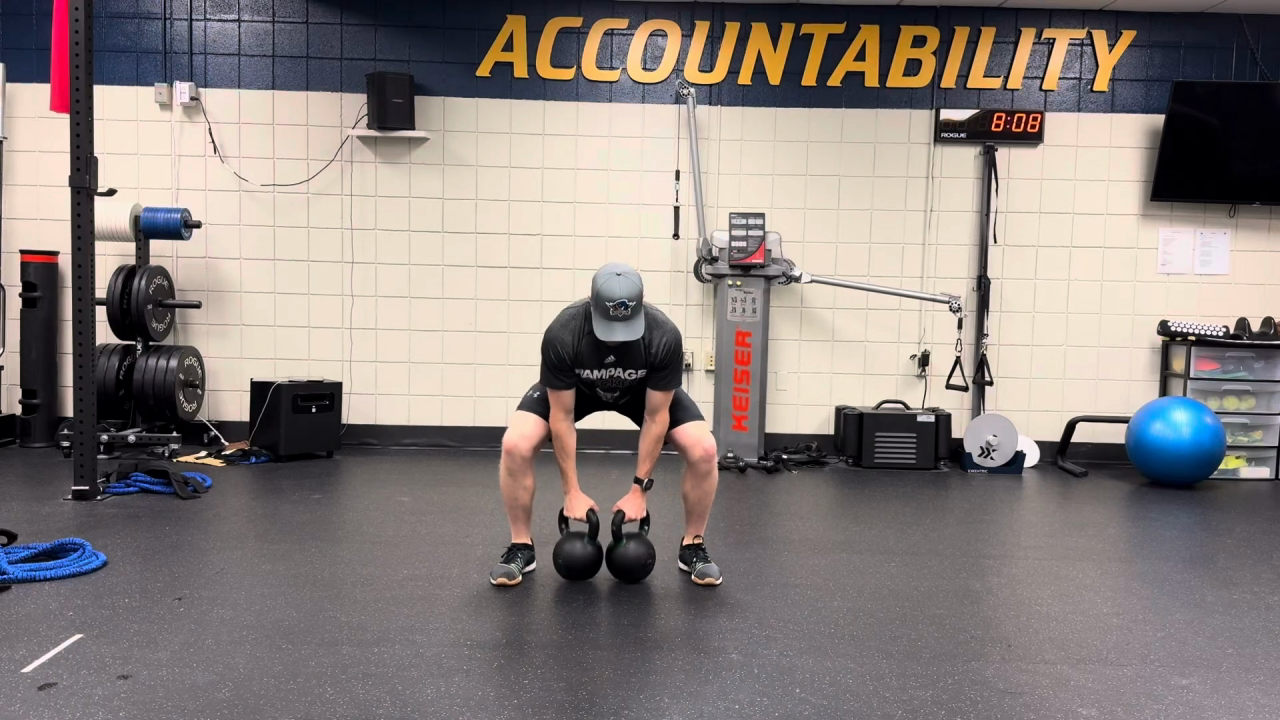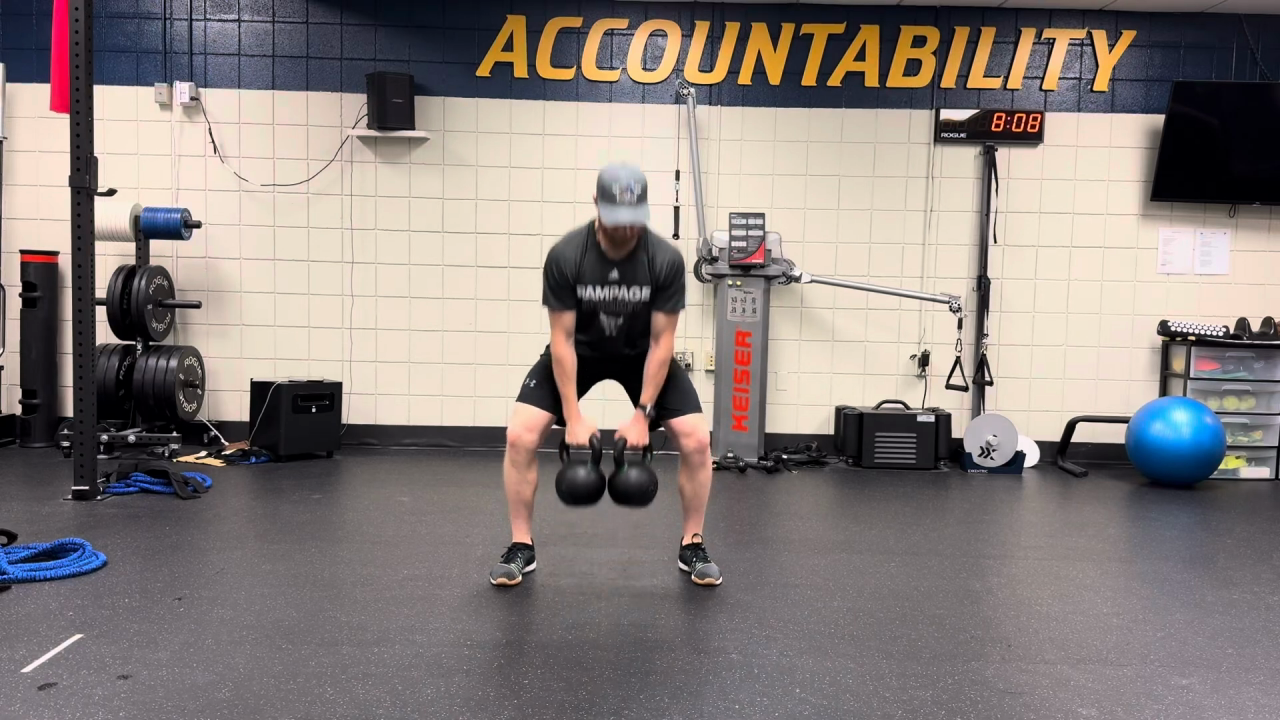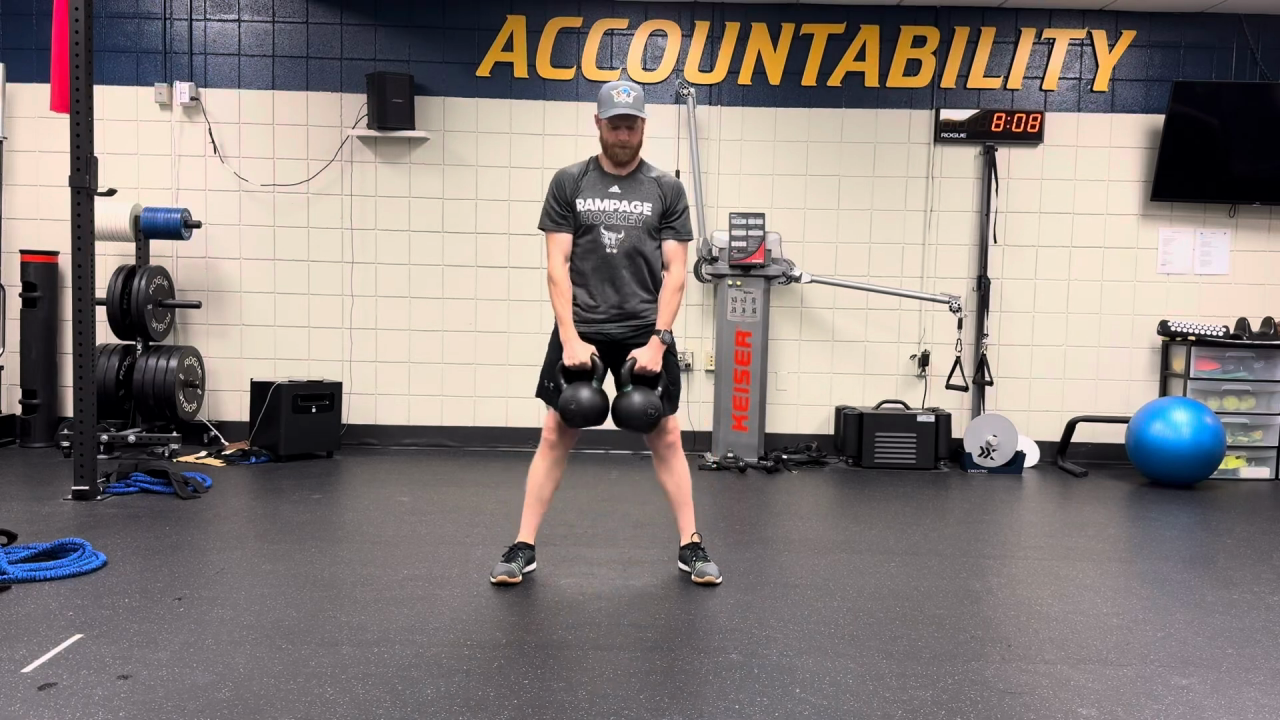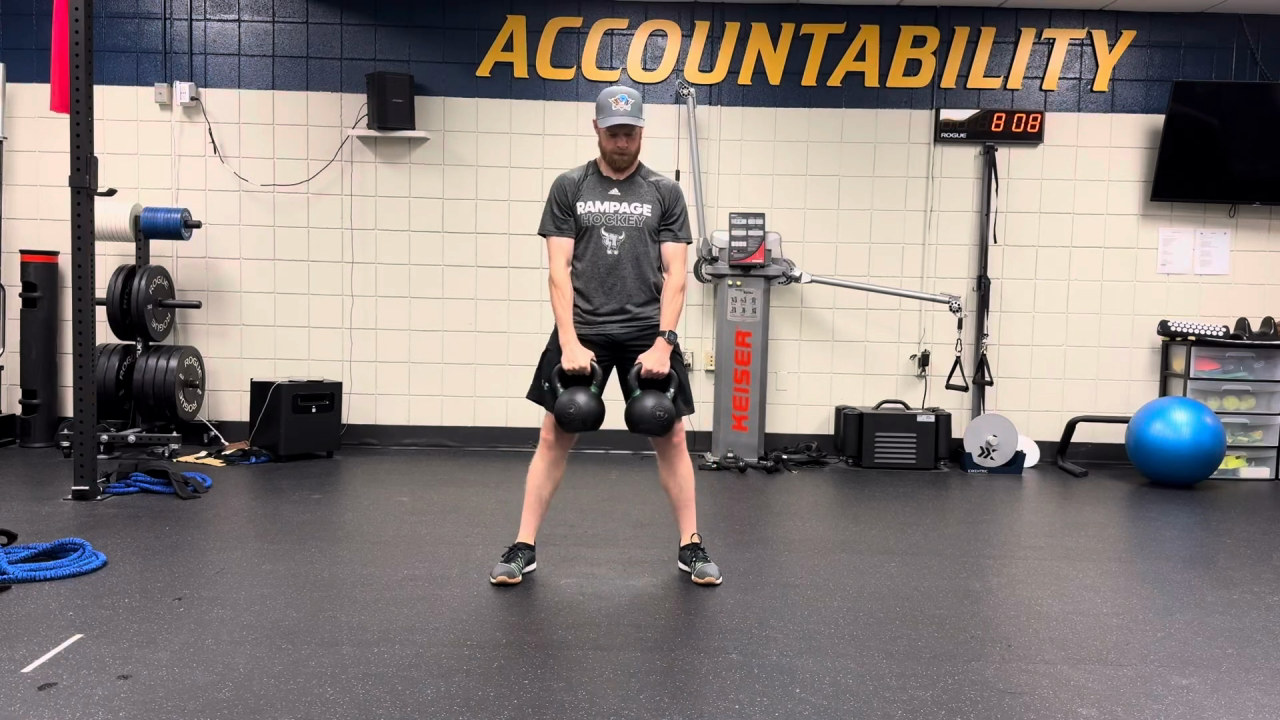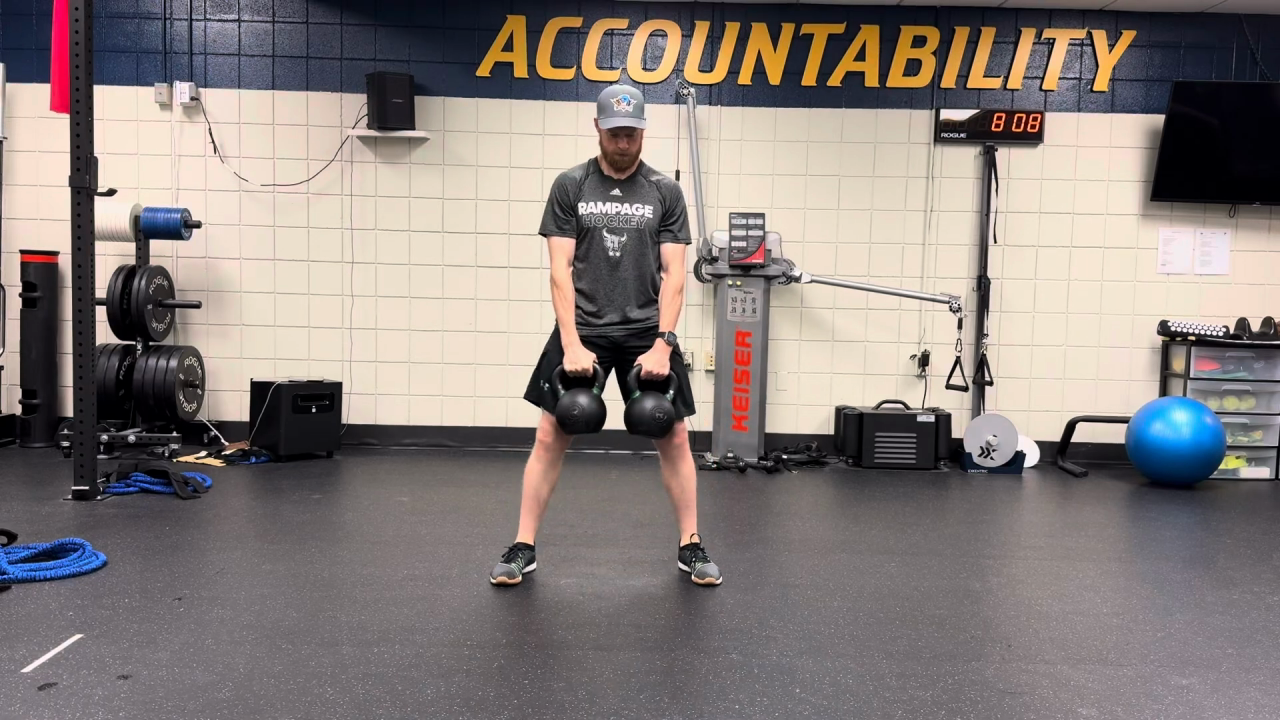
dt=0.3s
person 1, frame 1
left shoulder: (664, 335)
right shoulder: (562, 333)
left elbow: (656, 417)
right elbow: (562, 417)
left wrist: (638, 490)
right wrist: (572, 492)
left hip: (642, 390)
right hip: (575, 389)
left knee: (702, 449)
right knee: (516, 445)
left ankle: (693, 546)
right ankle: (520, 547)
person 1, frame 2
left shoulder: (665, 258)
right shoulder: (566, 254)
left elbow: (662, 341)
right elbow: (562, 339)
left wrist: (642, 416)
right wrist: (572, 417)
left hip: (641, 356)
right hip: (580, 354)
left knee: (695, 439)
right knee: (521, 435)
left ankle: (693, 545)
right ankle: (520, 547)
person 1, frame 3
left shoulder: (667, 188)
right shoulder: (568, 182)
left elbow: (676, 271)
right elbow: (558, 264)
left wrist: (659, 340)
right wrist: (569, 338)
left hip: (645, 329)
right hip: (581, 328)
left knee: (666, 439)
right knee: (555, 439)
left ankle: (691, 545)
right ankle: (523, 547)
person 1, frame 4
left shoulder: (665, 192)
right shoulder: (568, 187)
left elbow: (675, 273)
right elbow: (559, 269)
left wrist: (664, 341)
right wrist: (569, 341)
left hip: (647, 333)
right hip: (583, 332)
left knee: (671, 438)
right knee: (553, 439)
left ankle: (691, 546)
right ankle: (523, 547)
person 1, frame 5
left shoulder: (666, 191)
right shoulder: (570, 186)
left elbow: (673, 274)
right elbow: (561, 269)
left wrist: (663, 343)
right wrist: (571, 343)
left hip: (646, 334)
right hip: (582, 332)
left knee: (674, 439)
right knee: (550, 439)
left ankle: (690, 546)
right ankle: (523, 547)
